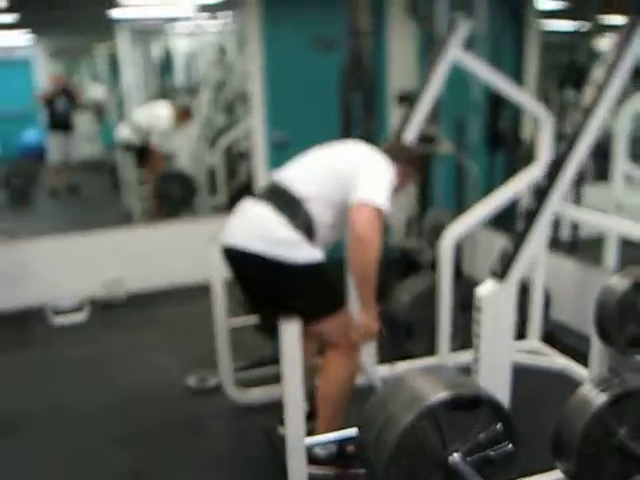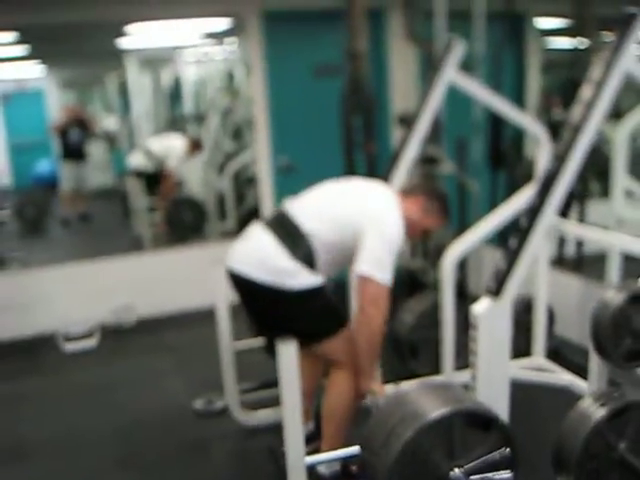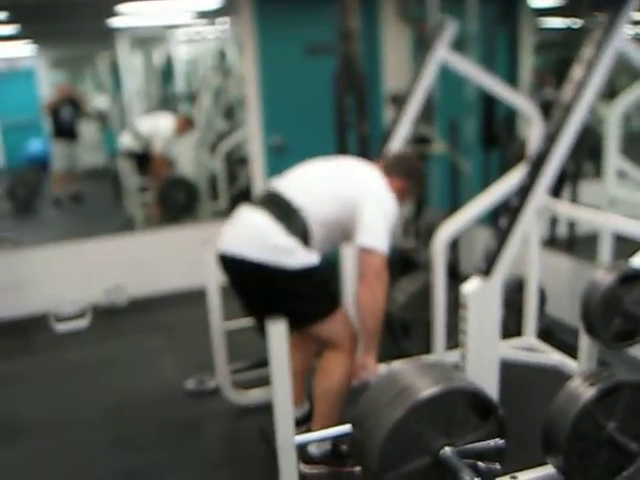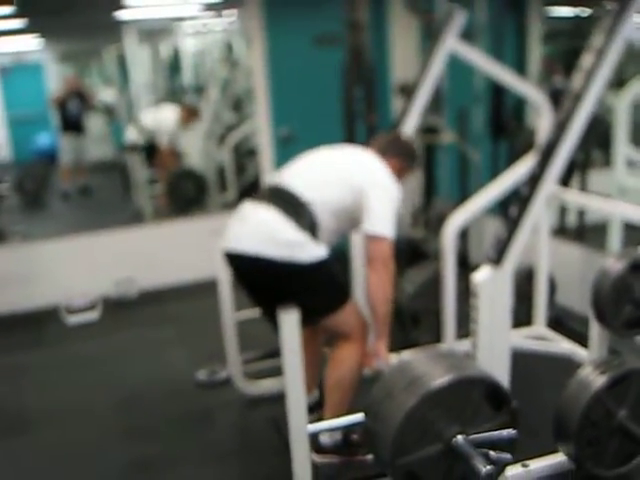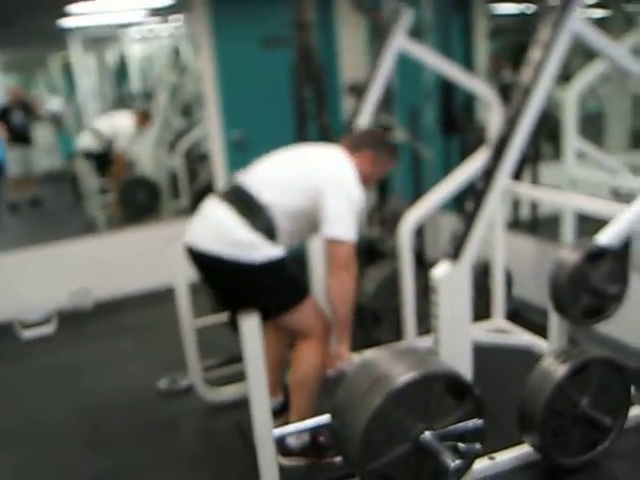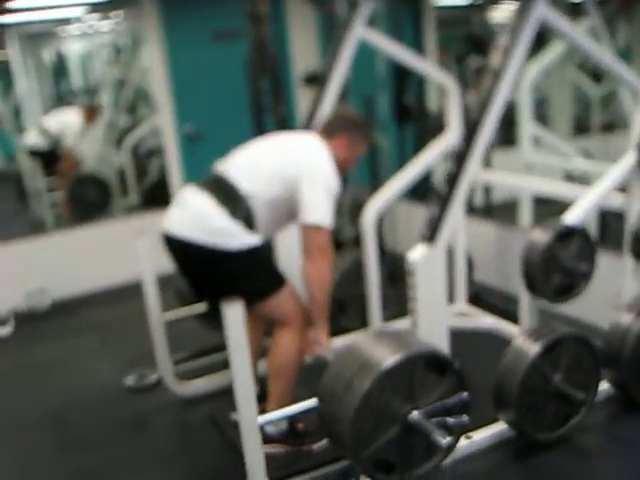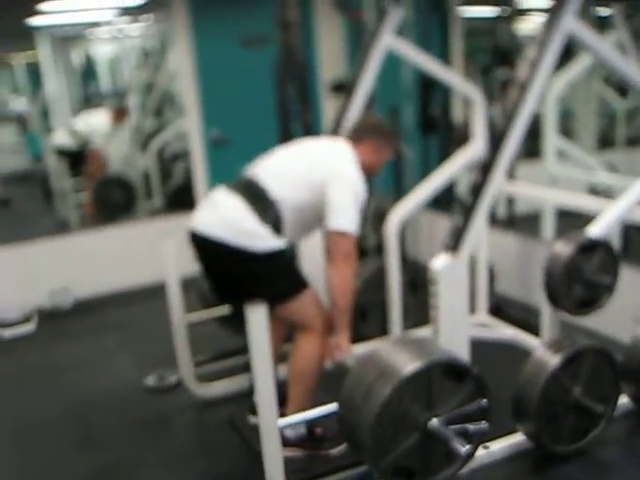
dt=0.7s
person 1, frame 1
left shoulder: (351, 155)
right shoulder: (379, 167)
right elbow: (364, 231)
right wrist: (368, 311)
left hip: (238, 236)
right hip: (278, 247)
left knee: (305, 325)
right knee: (343, 343)
right ankle: (324, 450)
person 1, frame 2
left shoulder: (373, 192)
right shoulder: (387, 222)
right elbow: (371, 308)
right wrist: (368, 379)
left hip: (245, 258)
right hip: (276, 272)
left knee: (313, 345)
right knee: (348, 362)
left ankle: (302, 435)
person 1, frame 3
left shoulder: (347, 169)
right shoulder: (380, 196)
right elbow: (372, 278)
right wrist: (369, 354)
left hip: (233, 243)
right hip: (274, 254)
left knee: (304, 329)
right knee: (341, 341)
left ankle: (295, 418)
right ankle: (319, 449)
person 1, frame 4
left shoulder: (334, 155)
right shoulder: (382, 181)
right elbow: (380, 264)
right wrist: (381, 342)
left hip: (238, 241)
right hip: (284, 249)
left knee: (311, 318)
right knee: (351, 333)
left ankle: (308, 406)
right ankle: (330, 439)
person 1, frame 5
left shoulder: (311, 155)
right shoulder: (345, 181)
right elbow: (341, 267)
right wrist: (344, 345)
left hip: (203, 234)
right hip: (240, 248)
left knee: (276, 316)
right knee: (314, 331)
left ankle: (273, 408)
right ankle: (297, 441)
person 1, frame 6
left shoulder: (290, 143)
right shoulder: (321, 168)
right elbow: (318, 253)
right wrist: (321, 329)
left hip: (179, 224)
right hip: (216, 236)
left knee: (255, 305)
right knee: (292, 319)
right ankle: (274, 427)
person 1, frame 7
left shoulder: (318, 149)
right shoulder: (347, 173)
right elbow: (342, 259)
right wrist: (342, 334)
left hip: (206, 225)
right hip: (242, 238)
left knee: (277, 309)
right knee: (314, 324)
right ankle: (293, 431)
